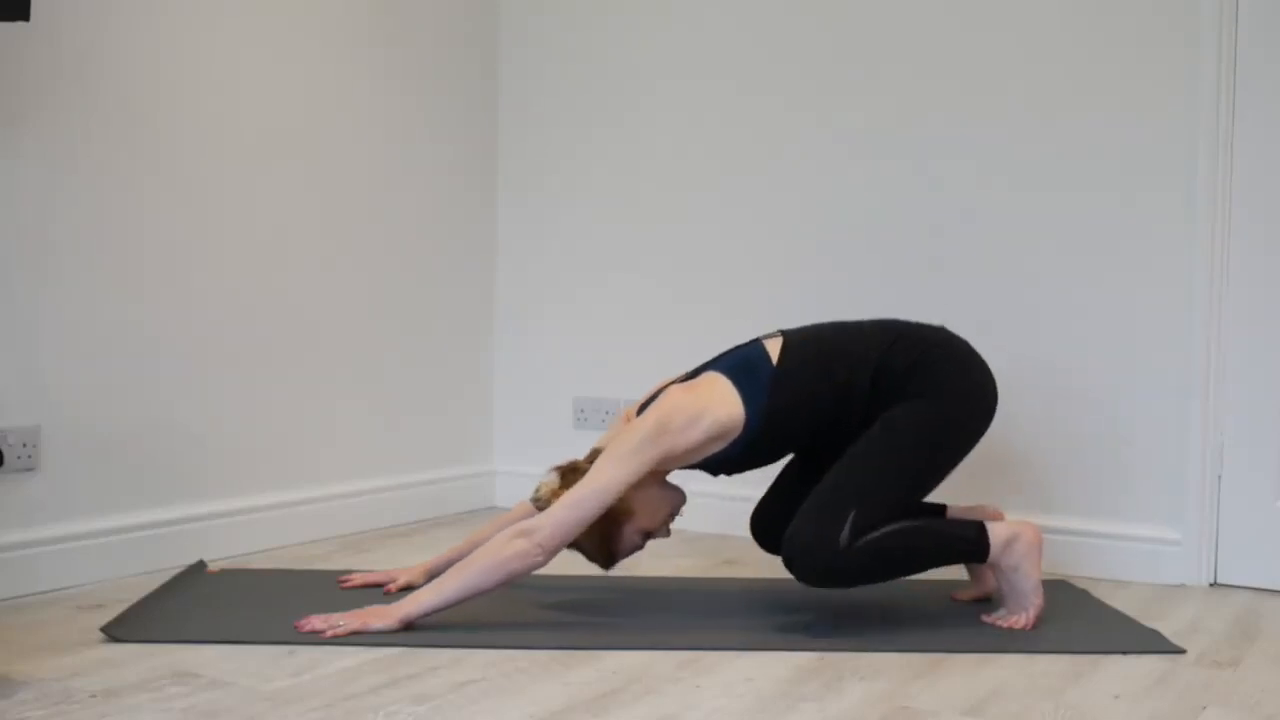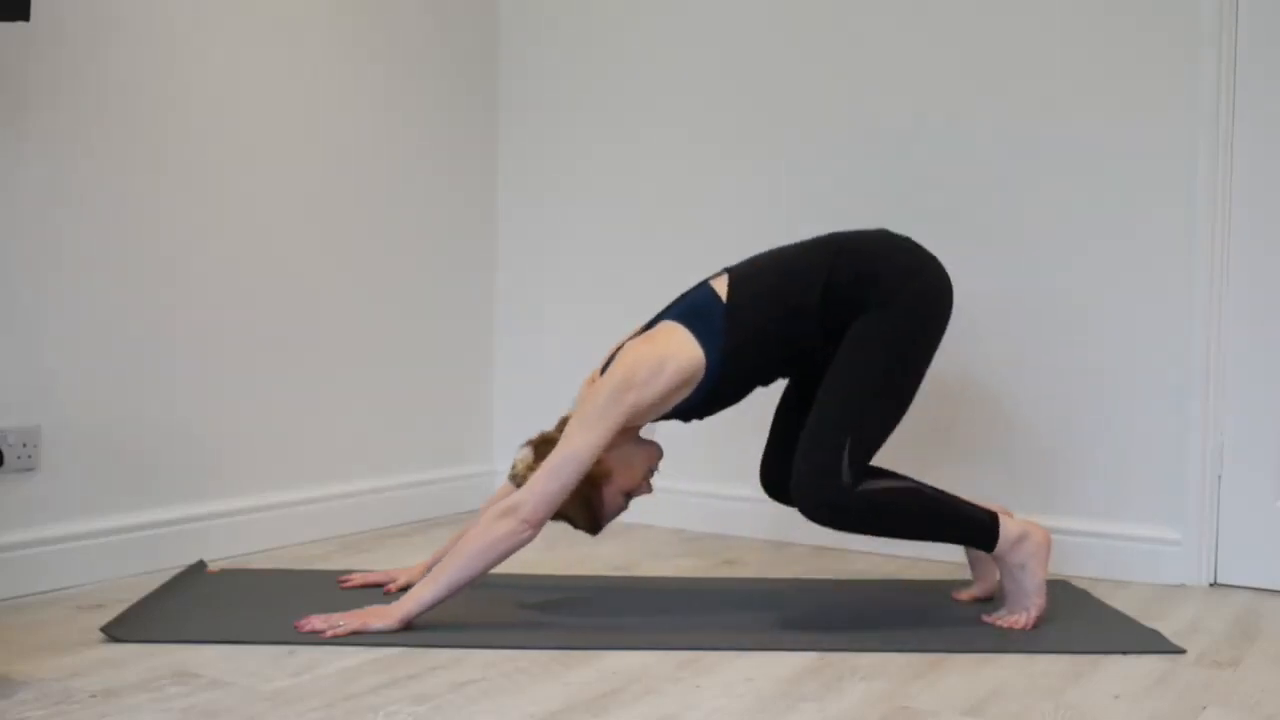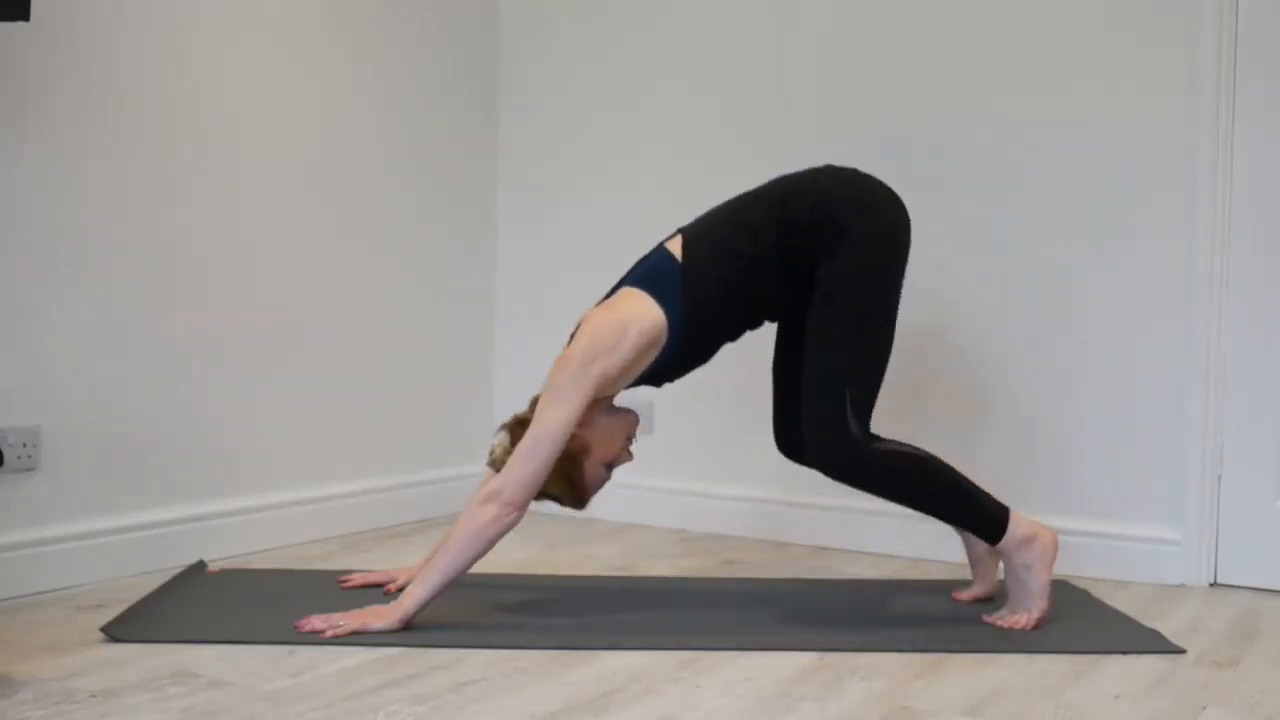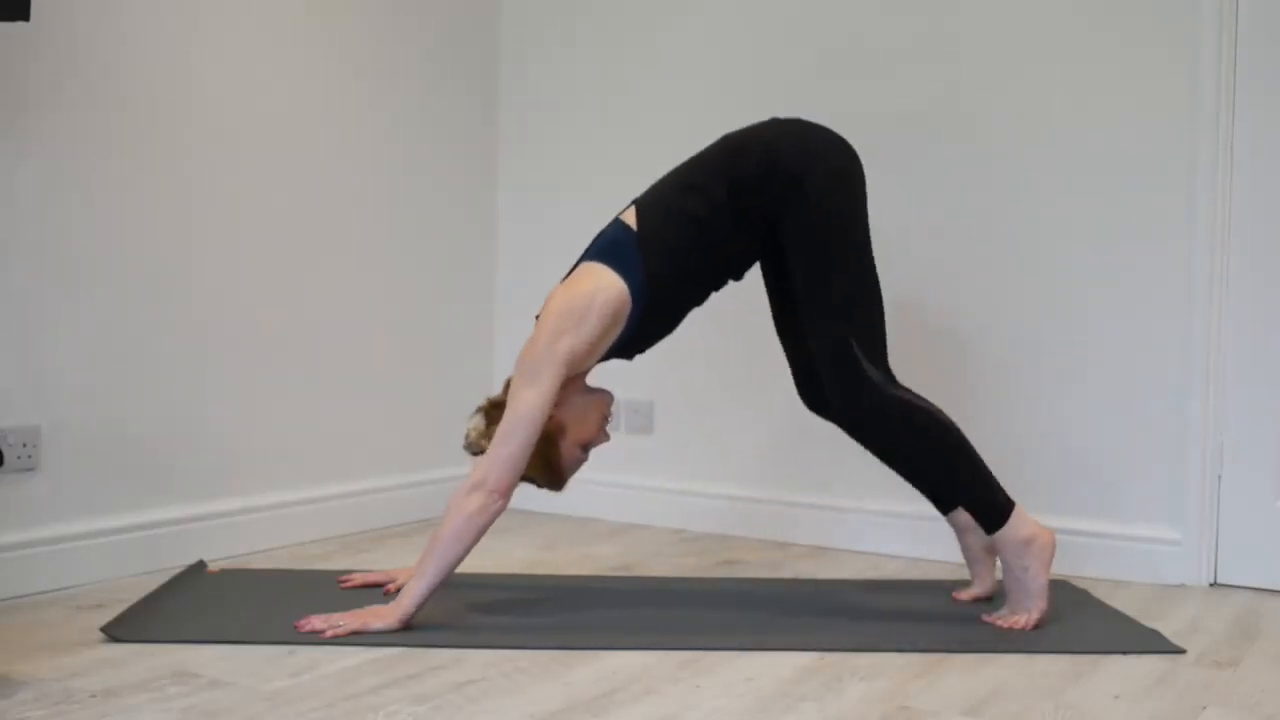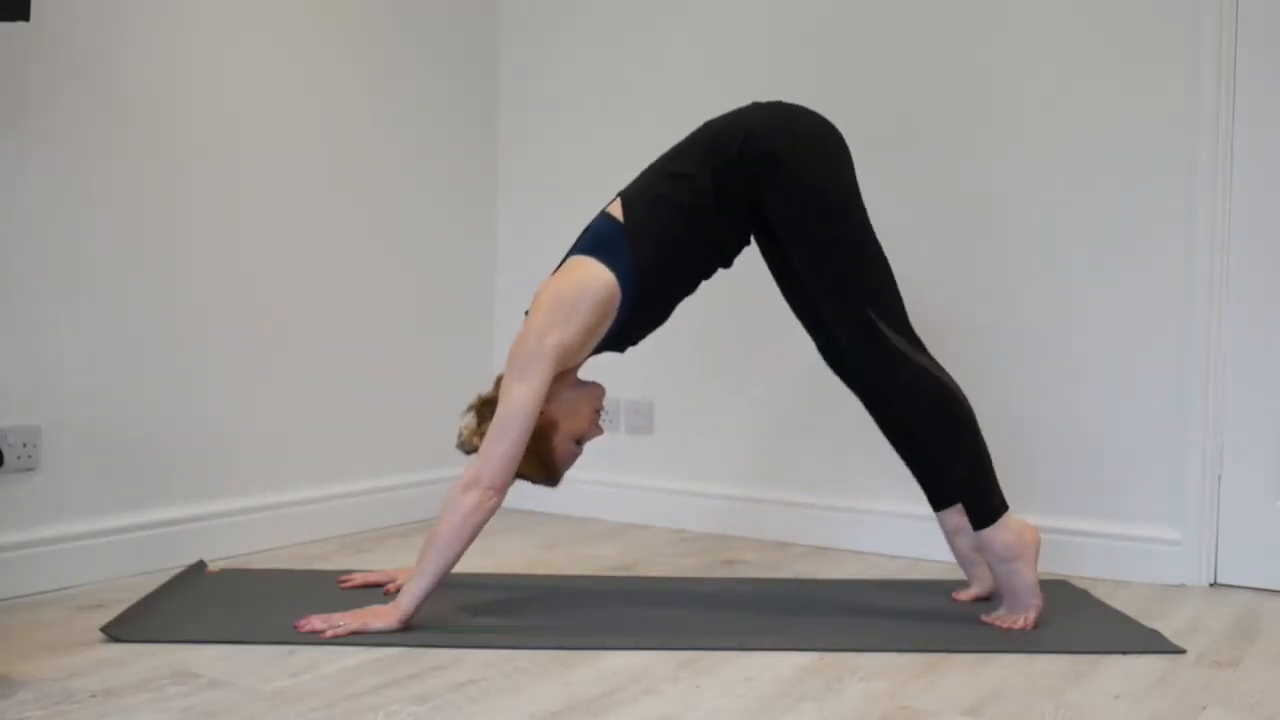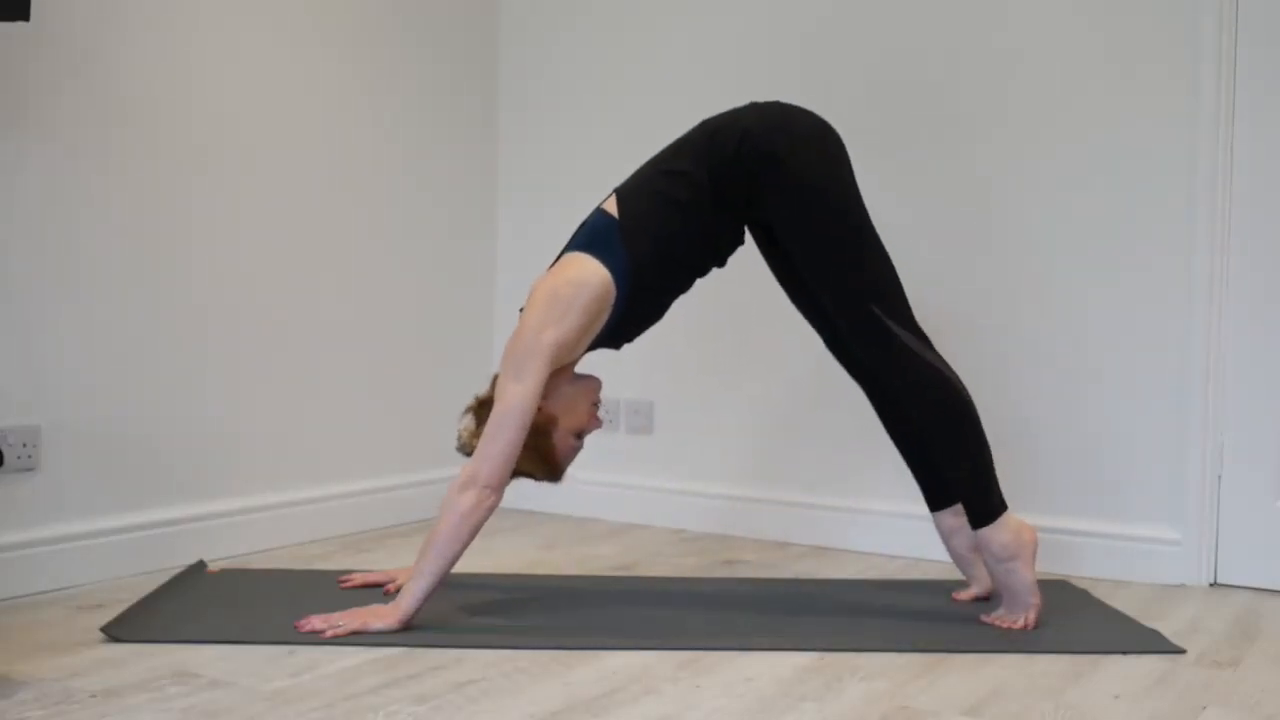
dt=0.5s
person 1, frame 1
left shoulder: (661, 434)
right shoulder: (647, 426)
left elbow: (535, 541)
right elbow: (538, 510)
left wrist: (402, 612)
right wrist: (423, 568)
left hip: (938, 381)
right hip: (891, 386)
left knee: (816, 553)
right knee: (776, 530)
left ankle: (1000, 541)
right ankle: (965, 523)
person 1, frame 2
left shoulder: (625, 392)
right shoulder: (616, 391)
left elbow: (522, 515)
right elbow: (519, 495)
left wrist: (403, 610)
right wrist: (423, 568)
left hip: (890, 286)
right hip: (848, 299)
left knee: (824, 490)
right knee: (786, 478)
left ankle: (1010, 539)
right ankle: (982, 529)
person 1, frame 3
left shoulder: (591, 366)
right shoulder: (592, 363)
left elbow: (502, 499)
right elbow: (504, 484)
left wrist: (401, 610)
right wrist: (419, 571)
left hip: (845, 223)
right hip: (813, 238)
left knee: (834, 442)
right knee: (800, 439)
left ankle: (1016, 538)
right ankle: (977, 527)
person 1, frame 4
left shoulder: (560, 345)
right shoulder: (562, 346)
left elbow: (489, 487)
right elbow: (490, 479)
left wrist: (402, 606)
right wrist: (423, 570)
left hip: (795, 172)
right hip: (771, 193)
left knee: (854, 386)
right knee: (823, 389)
left ankle: (1014, 532)
right ankle: (975, 525)
person 1, frame 5
left shoulder: (551, 340)
right shoulder: (554, 339)
left elbow: (484, 484)
right elbow: (485, 480)
left wrist: (401, 609)
right wrist: (420, 570)
left hip: (776, 154)
right hip: (756, 173)
left knee: (876, 349)
right knee: (855, 355)
left ankle: (999, 533)
right ankle: (971, 529)
person 1, frame 6
left shoulder: (545, 337)
right shoulder: (546, 339)
left elbow: (480, 483)
right elbow: (484, 478)
left wrist: (402, 608)
right wrist: (421, 568)
left hip: (773, 154)
right hip: (752, 172)
left knee: (881, 343)
right knee: (866, 351)
left ankle: (998, 532)
right ankle: (968, 531)
